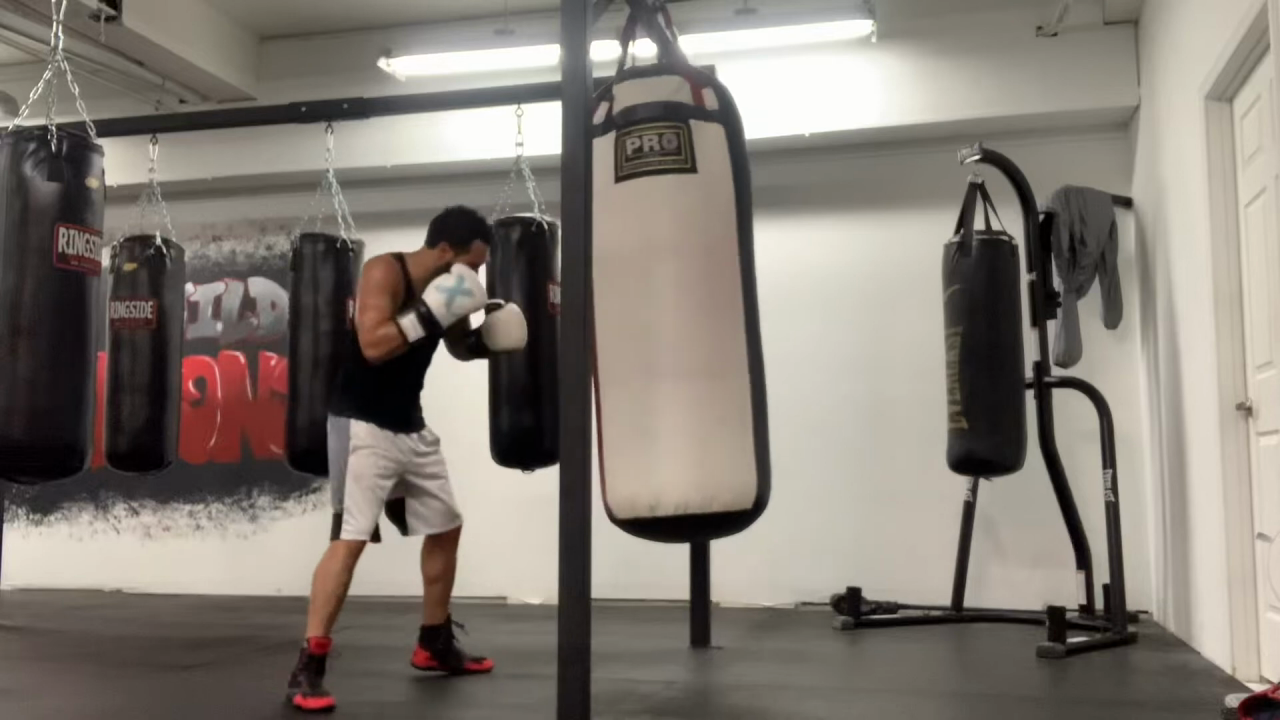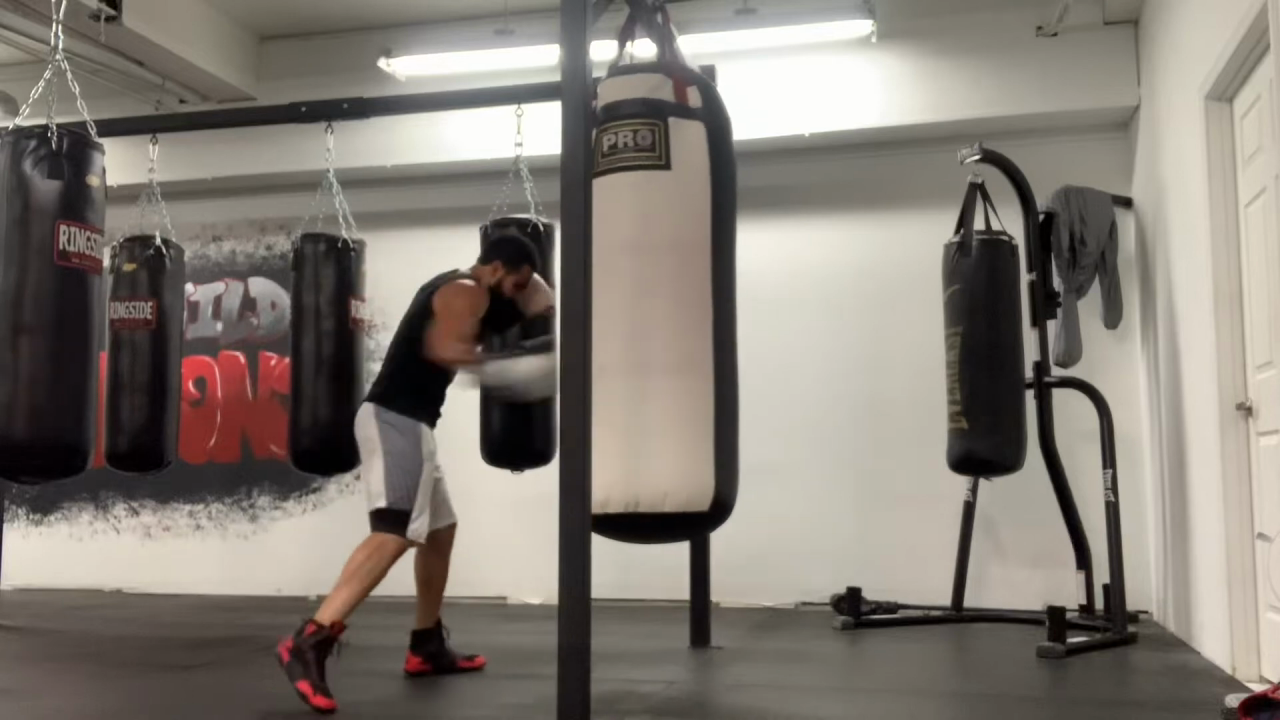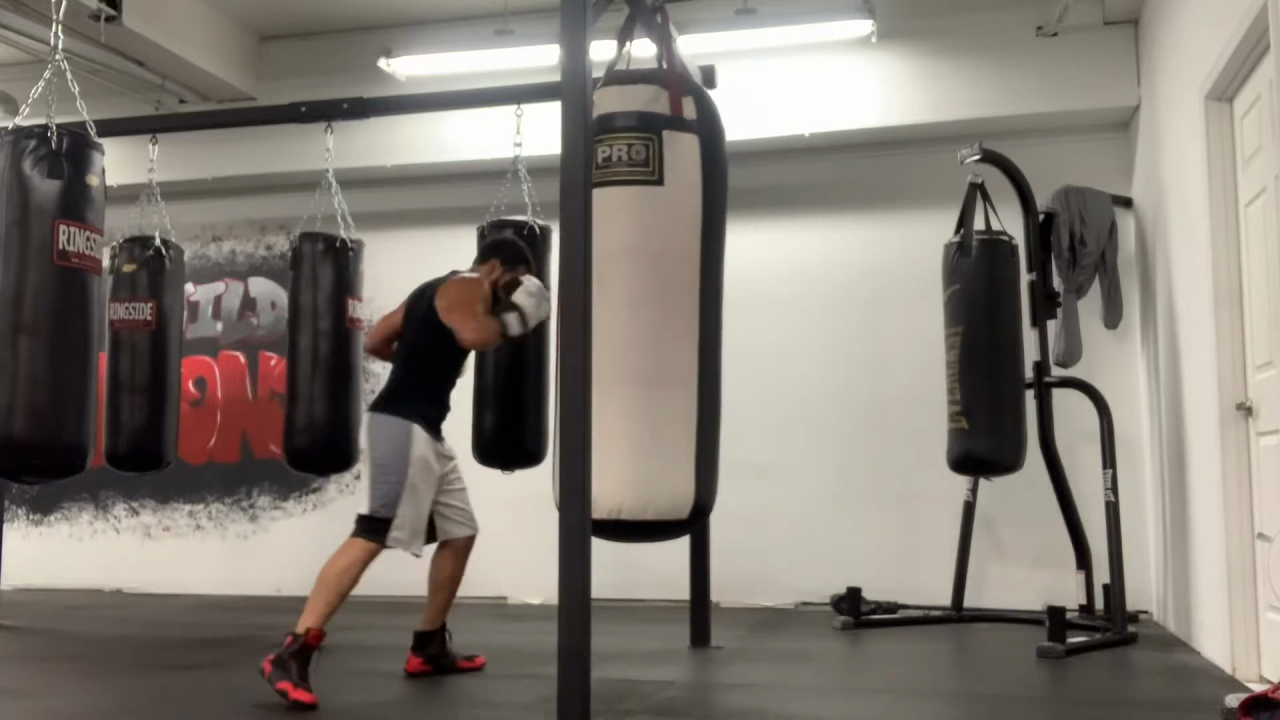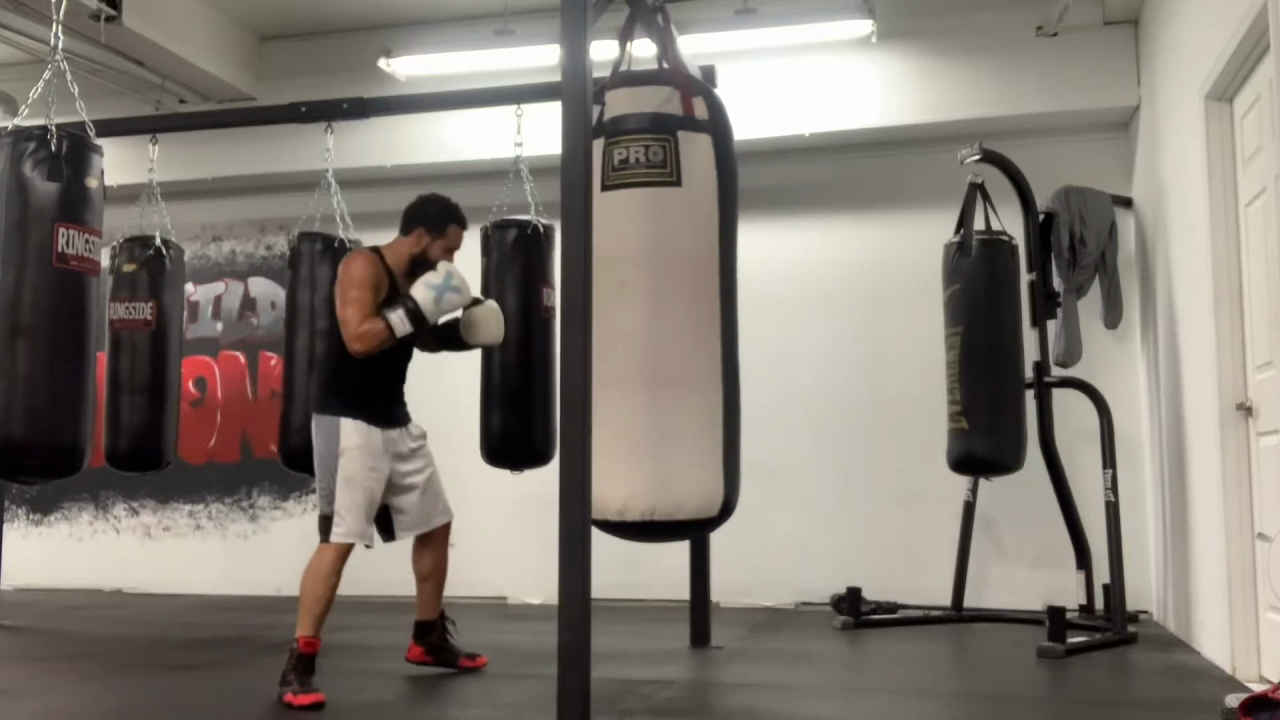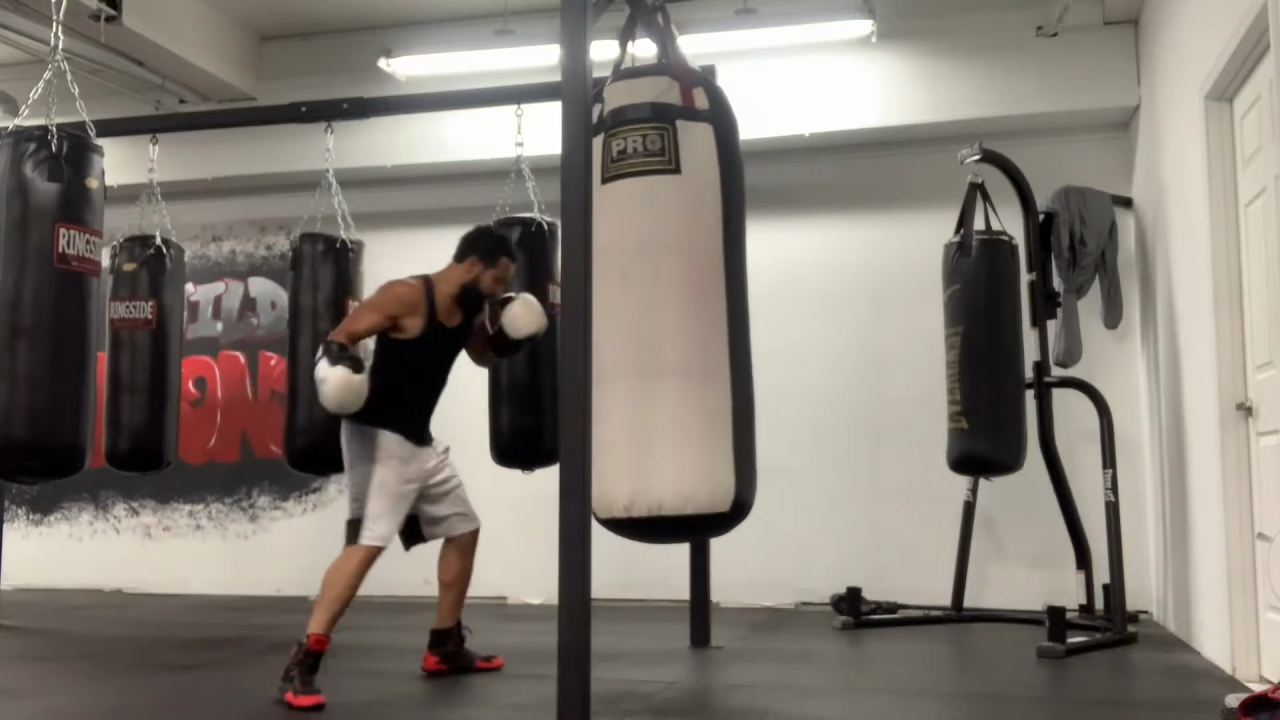
dt=0.5s
person 1, frame 1
left shoulder: (448, 284)
right shoulder: (384, 272)
left elbow: (461, 347)
right elbow: (373, 346)
left wrist: (491, 335)
right wrist: (432, 311)
left hip: (410, 427)
right hip: (361, 424)
left knee: (445, 530)
right knee: (350, 538)
left ankle: (434, 645)
right ankle: (308, 668)
person 1, frame 2
left shoulder: (459, 290)
right shoulder: (465, 292)
left elbow: (463, 341)
right elbow: (446, 348)
left wrist: (518, 304)
left hip: (403, 421)
right hip: (397, 420)
left knee: (439, 531)
right knee: (394, 534)
left ankle: (426, 646)
right ankle: (309, 643)
person 1, frame 3
left shoulder: (437, 294)
right shoulder: (464, 289)
left elbow: (376, 341)
right elbow: (473, 336)
right wrist: (517, 316)
left hip: (423, 431)
right hip: (402, 426)
left knee: (460, 534)
right knee: (371, 538)
left ankle: (428, 647)
right ankle: (292, 655)
person 1, frame 4
left shoulder: (419, 275)
right shoulder: (362, 266)
right elbow: (359, 340)
left wrist: (462, 329)
right wrist: (421, 307)
left hip: (396, 422)
right hip: (347, 422)
left knee: (436, 526)
right knee: (340, 540)
left ankle: (429, 637)
right ankle: (298, 665)
person 1, frame 5
left shoulder: (470, 304)
right shoulder: (405, 293)
left elbow: (485, 354)
right elbow: (340, 337)
left wrist: (513, 332)
right wrist: (333, 363)
left hip: (418, 438)
right hip: (378, 434)
left knee: (463, 530)
right knee: (367, 543)
left ankle: (445, 646)
right ankle: (303, 663)
